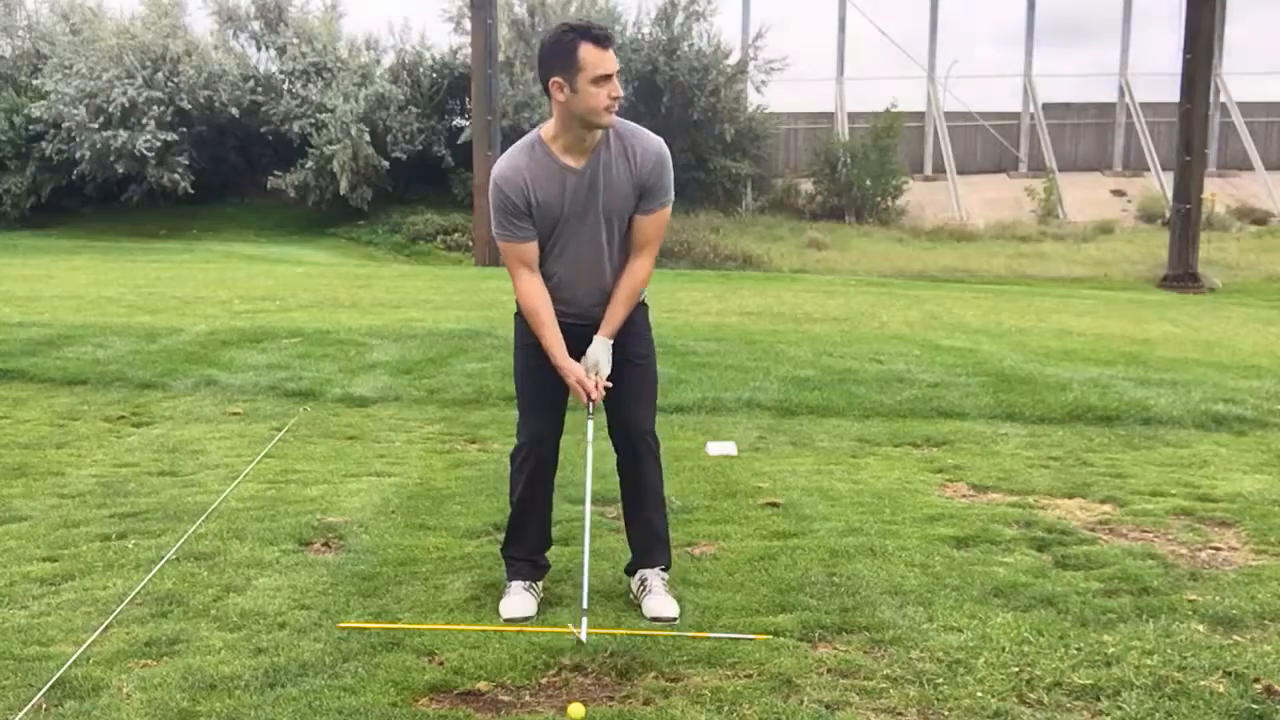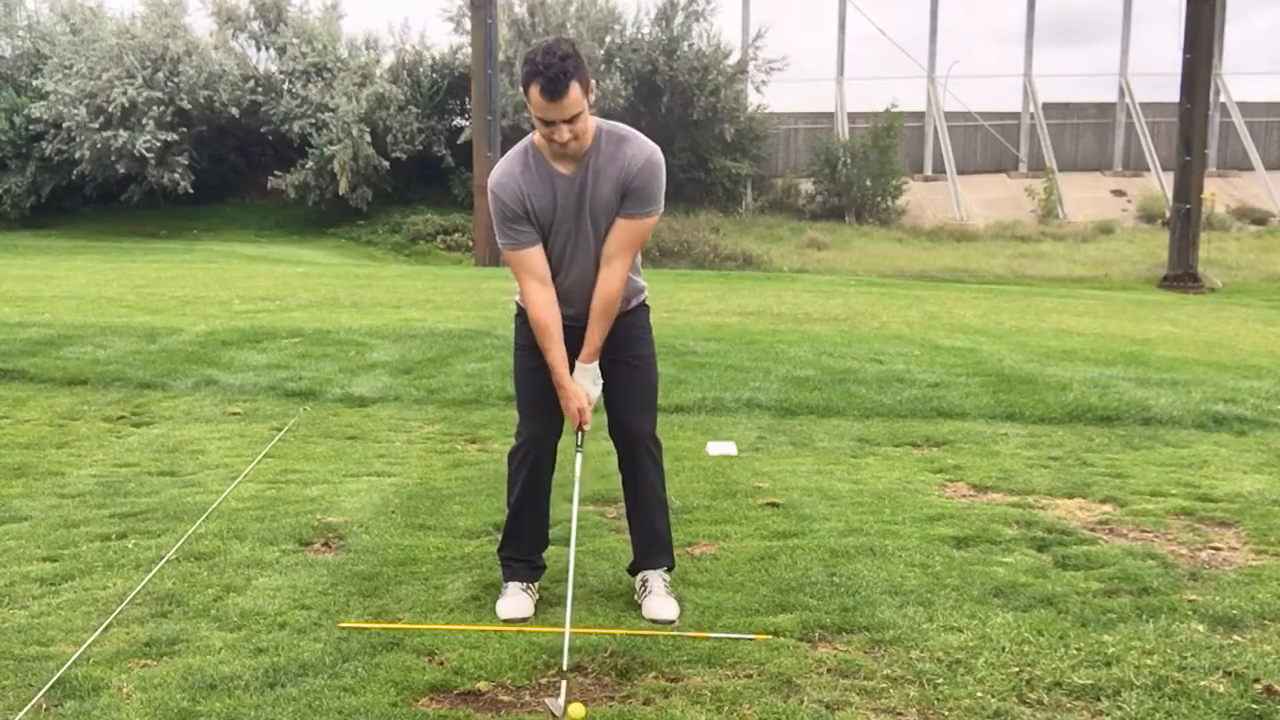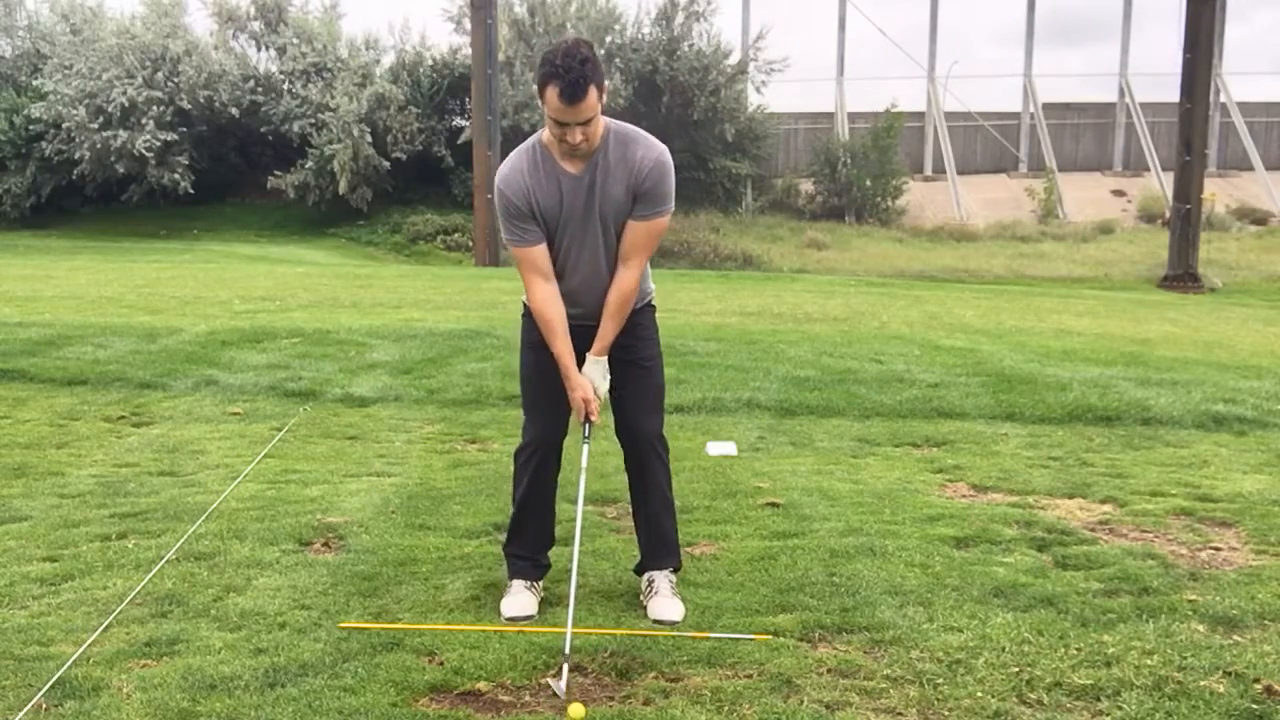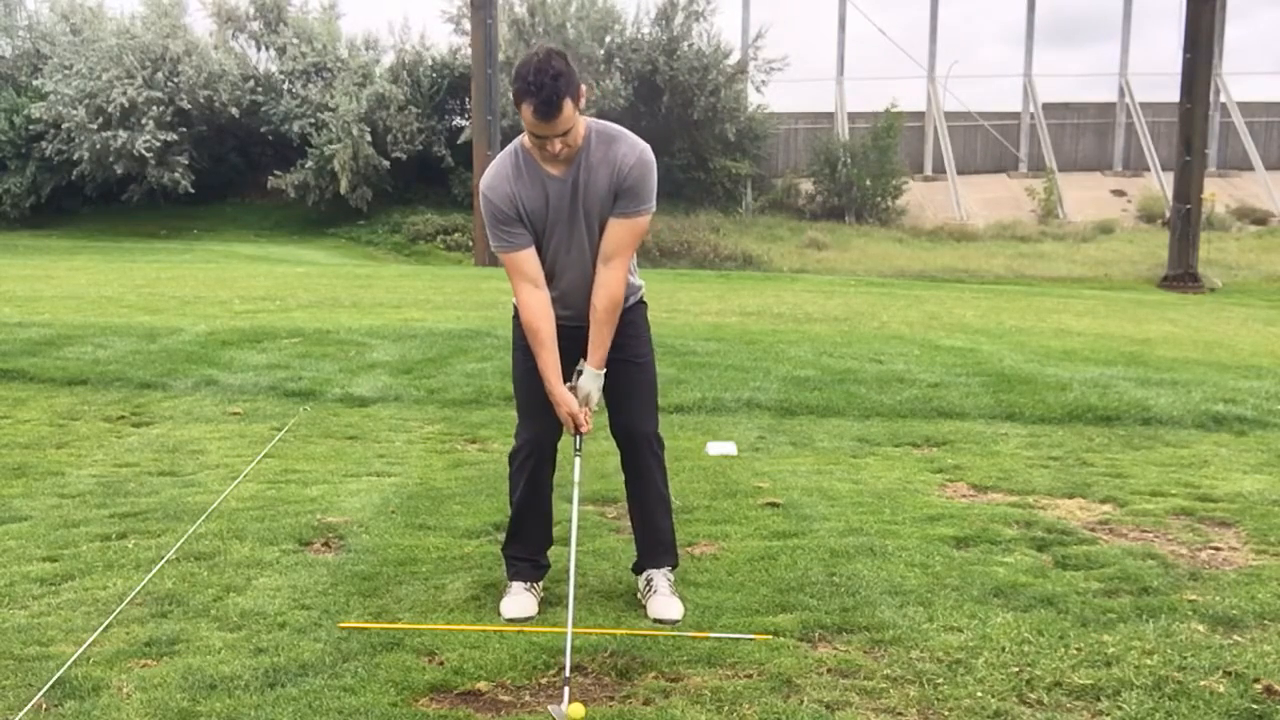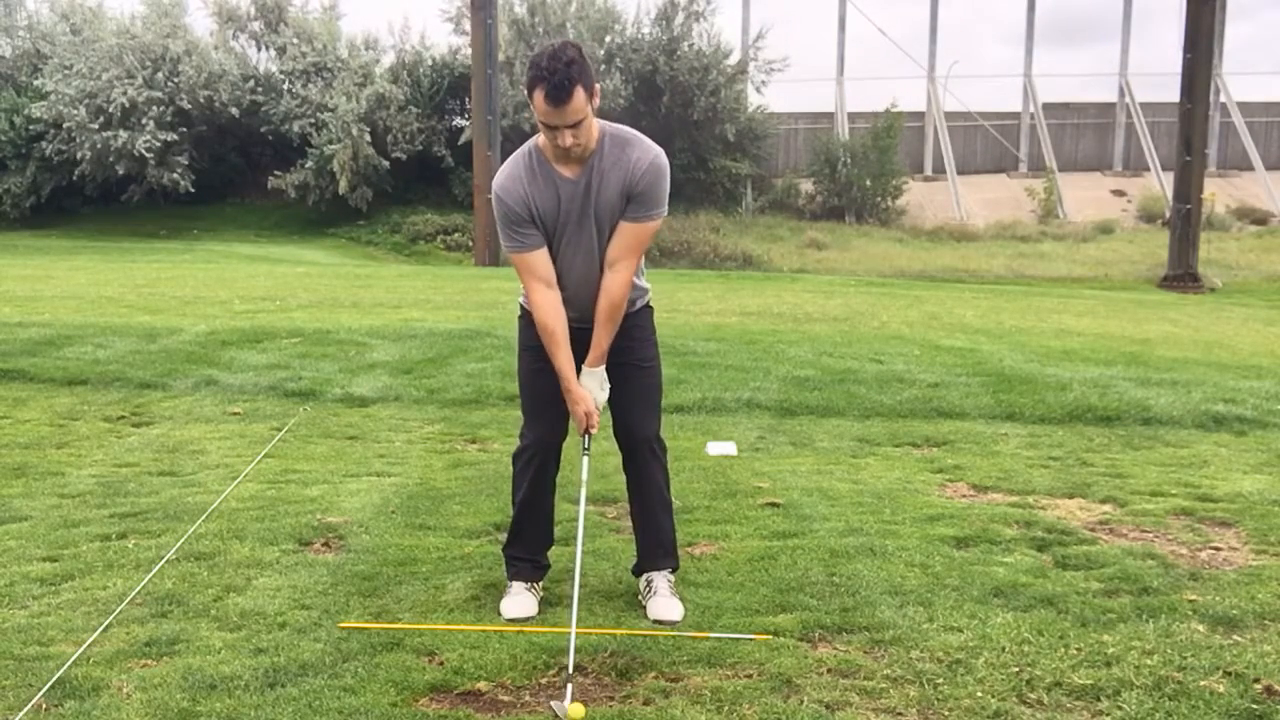
dt=1s
person 1, frame 1
left shoulder: (647, 154)
right shoulder: (513, 174)
left elbow: (642, 256)
right elbow: (526, 274)
left wrist: (605, 341)
right wrist: (562, 360)
left hip: (623, 319)
right hip: (545, 323)
left knee: (638, 440)
right knee: (536, 445)
left ankle: (650, 569)
right ankle: (523, 571)
person 1, frame 2
left shoulder: (639, 158)
right shoulder: (509, 180)
left elbow: (615, 267)
right elbow: (536, 285)
left wrist: (590, 363)
right wrist: (563, 380)
left hip: (622, 317)
right hip: (543, 323)
left knee: (638, 440)
right knee: (534, 443)
left ankle: (652, 570)
right ankle: (520, 571)
person 1, frame 3
left shoulder: (648, 159)
right shoulder: (516, 177)
left elbow: (632, 267)
right elbow: (540, 282)
left wrist: (600, 356)
right wrist: (570, 373)
left hip: (628, 318)
right hip: (550, 322)
left knee: (645, 440)
right knee: (539, 443)
left ankle: (658, 570)
right ankle: (524, 570)
person 1, frame 4
left shoulder: (629, 157)
right shoulder: (500, 183)
left elbow: (612, 268)
right elbow: (530, 287)
left wrist: (595, 368)
right wrist: (555, 387)
left hip: (619, 315)
right hip: (543, 322)
left knee: (640, 437)
right knee: (534, 444)
left ankle: (656, 569)
right ankle: (524, 571)
person 1, frame 5
left shoulder: (643, 161)
right shoulder: (513, 183)
left elbow: (618, 273)
right elbow: (542, 289)
left wrist: (597, 367)
right wrist: (569, 385)
left hip: (625, 318)
right hip: (547, 325)
left knee: (642, 442)
right knee: (538, 445)
left ankle: (657, 571)
right ankle: (524, 572)
